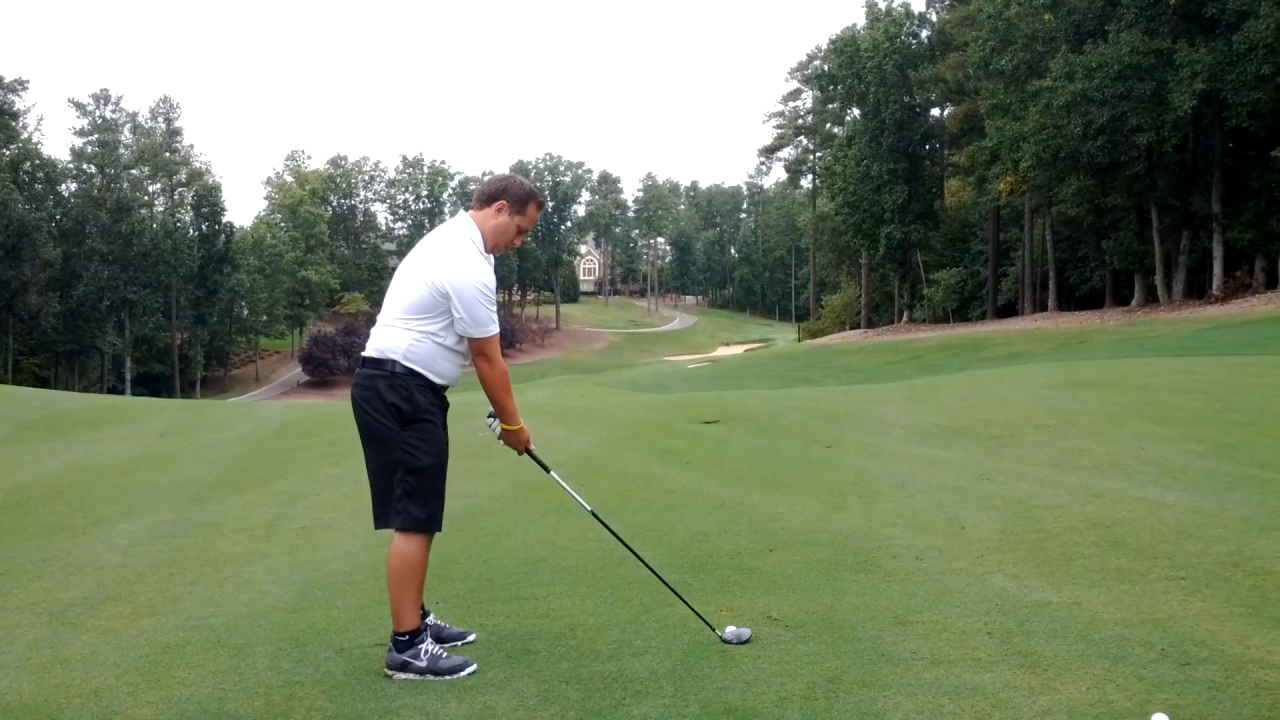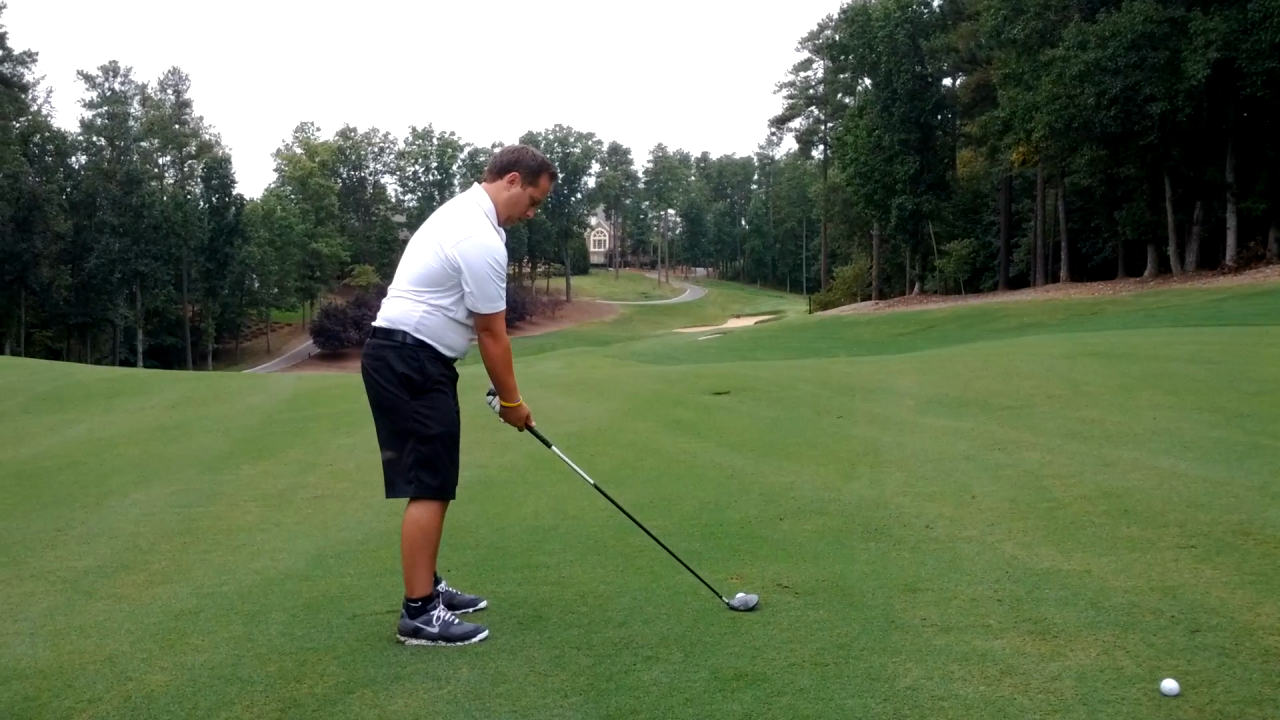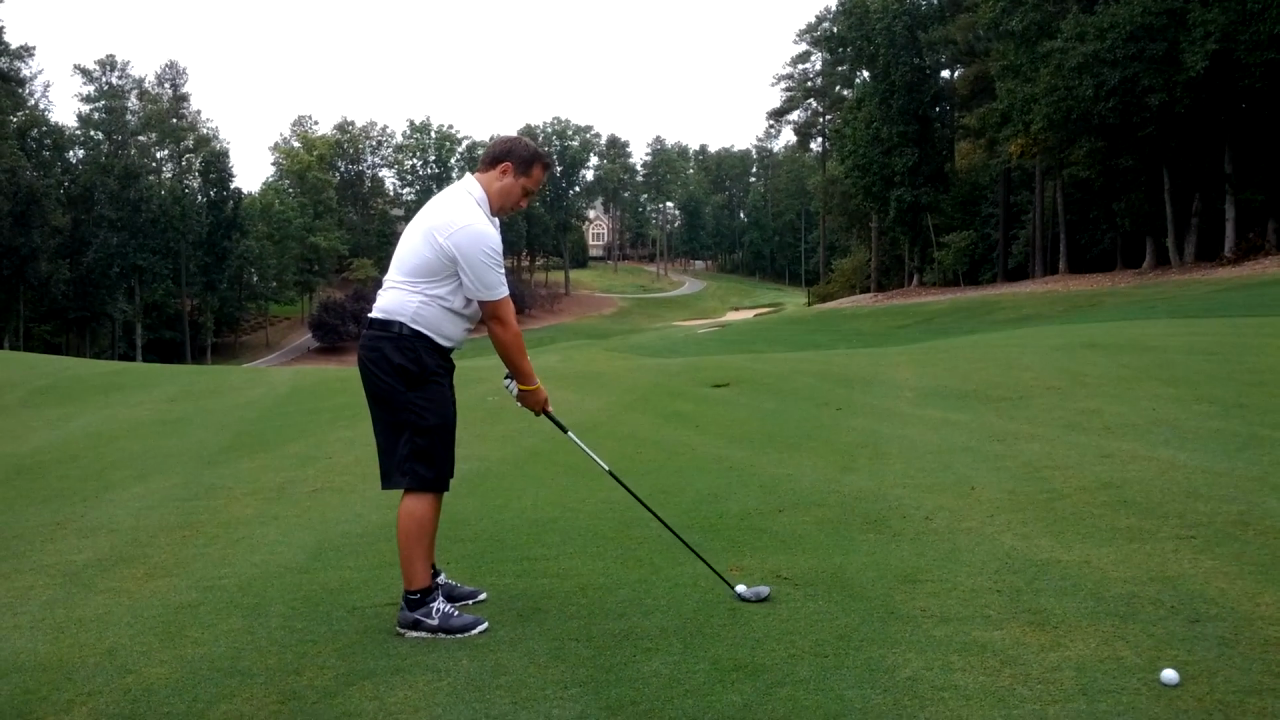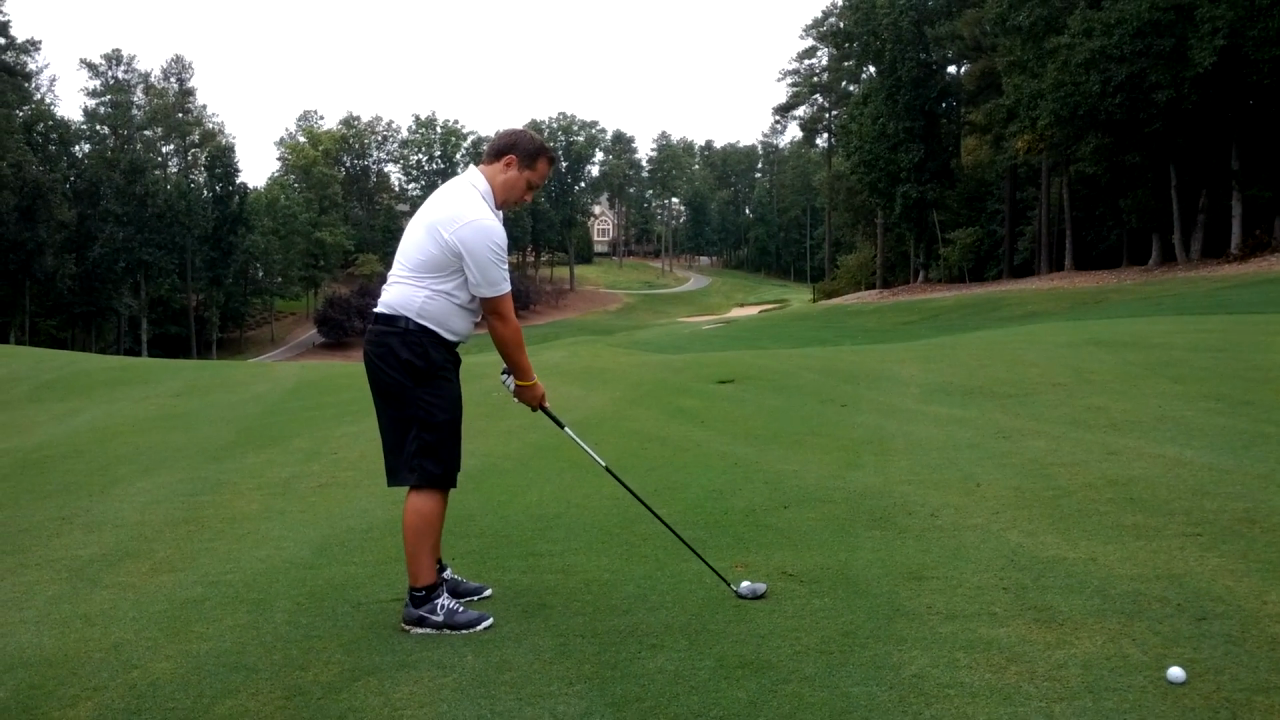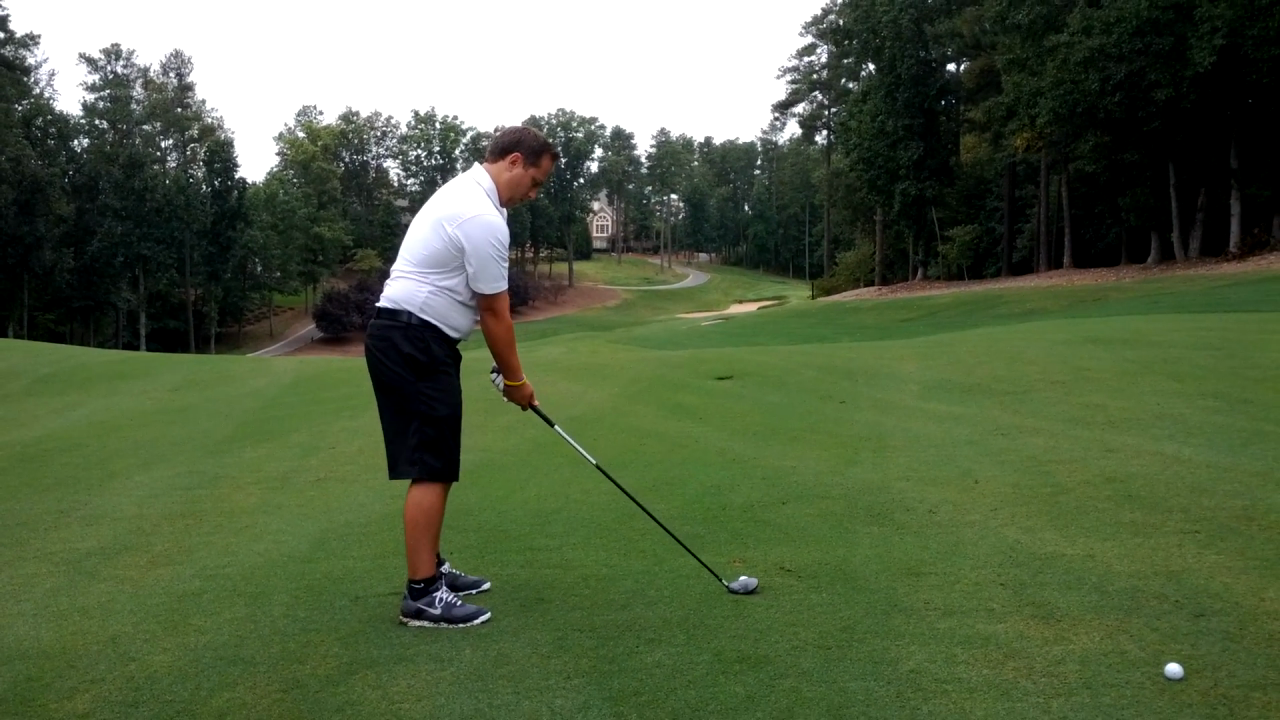
dt=0.7s
person 1, frame 1
left shoulder: (450, 238)
right shoulder: (468, 267)
right elbow: (487, 359)
right wrist: (512, 424)
left hip: (400, 386)
right hip: (400, 391)
left knee: (420, 512)
right knee: (414, 517)
left ankle: (415, 619)
right ankle: (406, 647)
person 1, frame 2
left shoulder: (463, 210)
right shoulder: (481, 241)
right elbow: (492, 334)
right wrist: (512, 401)
left hip: (408, 356)
right hip: (409, 361)
left knee: (432, 480)
right knee: (428, 484)
left ankle: (426, 587)
right ankle: (418, 613)
person 1, frame 3
left shoulder: (459, 201)
right shoulder: (473, 228)
left elbow: (491, 309)
right elbow: (499, 319)
left wrist: (520, 370)
right wrist: (528, 384)
left hip: (406, 347)
right hip: (405, 351)
left knee: (429, 472)
right knee: (423, 475)
left ankle: (426, 579)
right ankle: (418, 605)
person 1, frame 4
left shoulder: (460, 192)
right shoulder: (479, 223)
left elbow: (489, 306)
right elbow: (501, 315)
left wrist: (517, 370)
right wrist: (527, 380)
left hip: (413, 342)
right hip: (412, 347)
left knee: (438, 466)
right knee: (429, 473)
left ankle: (433, 574)
right ankle: (423, 602)
person 1, frame 5
left shoulder: (467, 191)
right shoulder: (483, 219)
right elbow: (494, 313)
right wrist: (515, 380)
left hip: (412, 338)
right hip: (412, 342)
left knee: (435, 464)
right knee: (431, 468)
left ankle: (430, 568)
right ankle: (421, 594)
